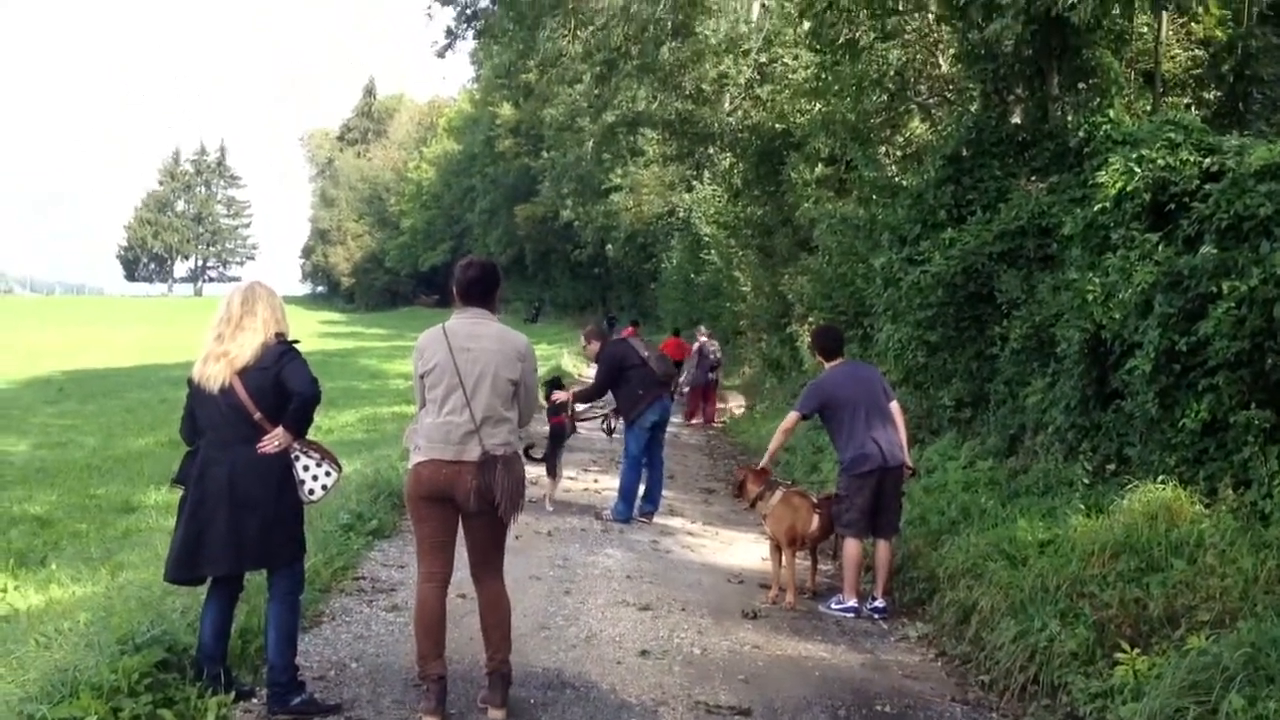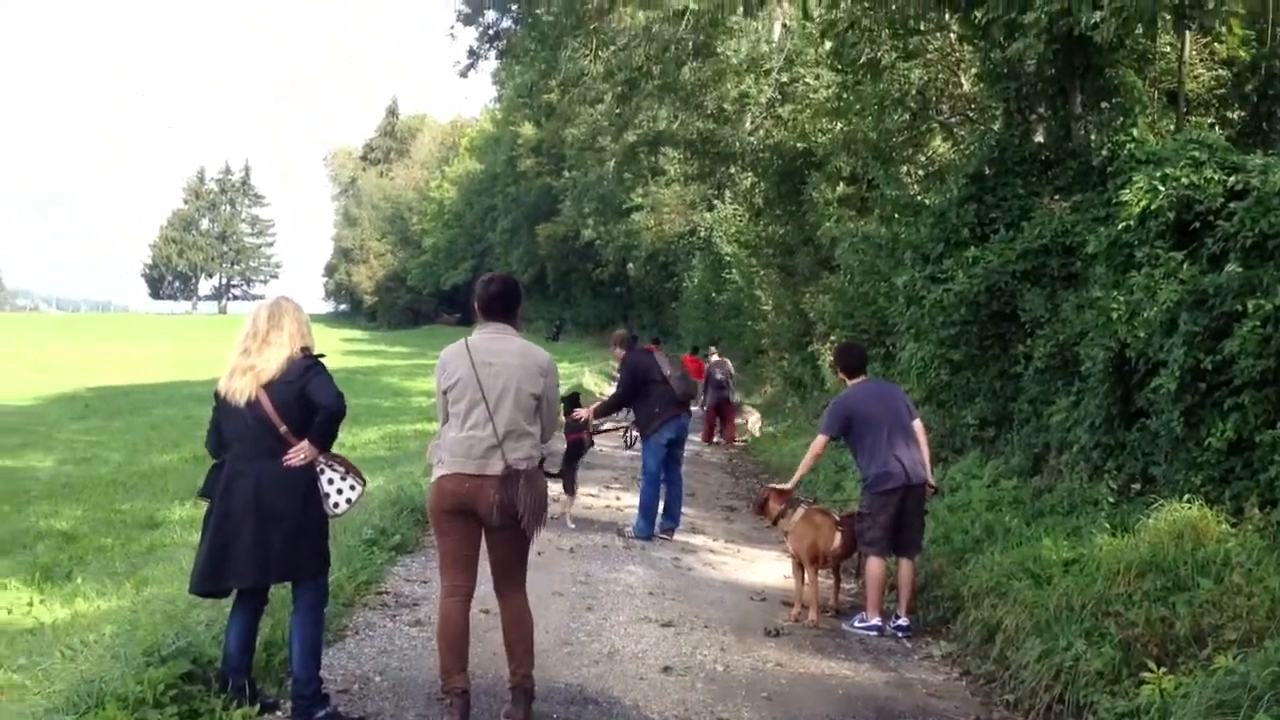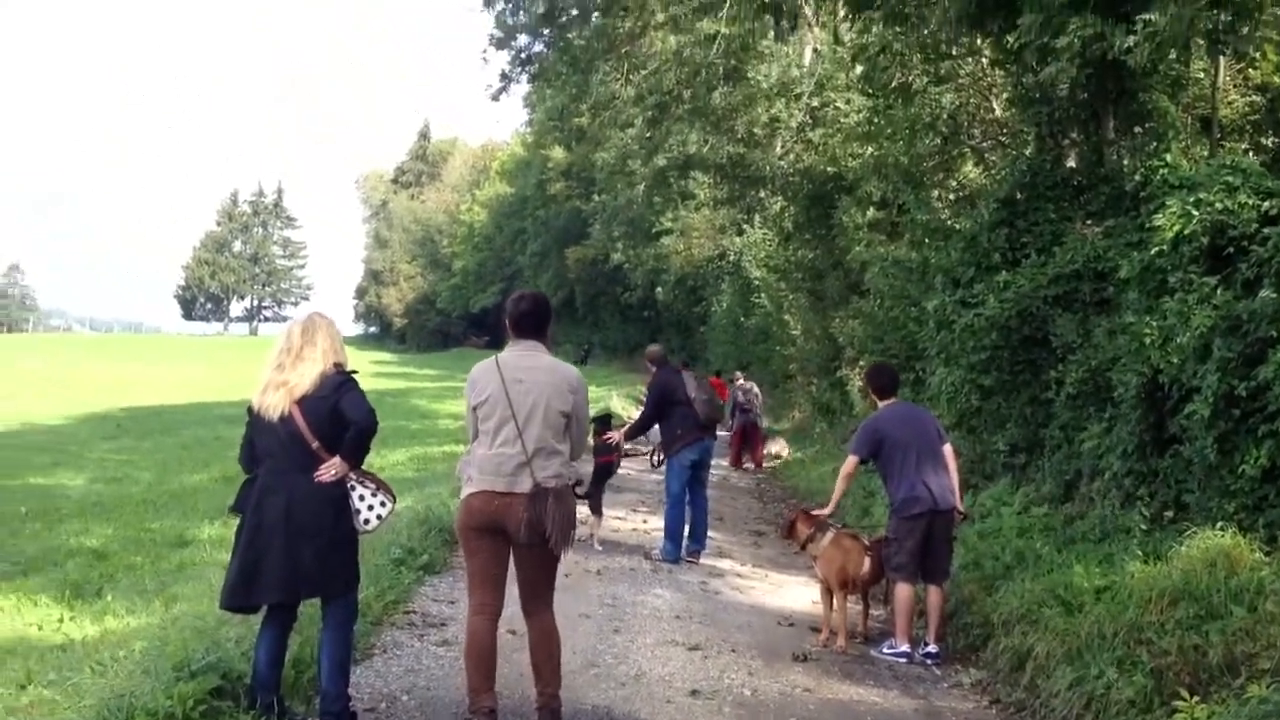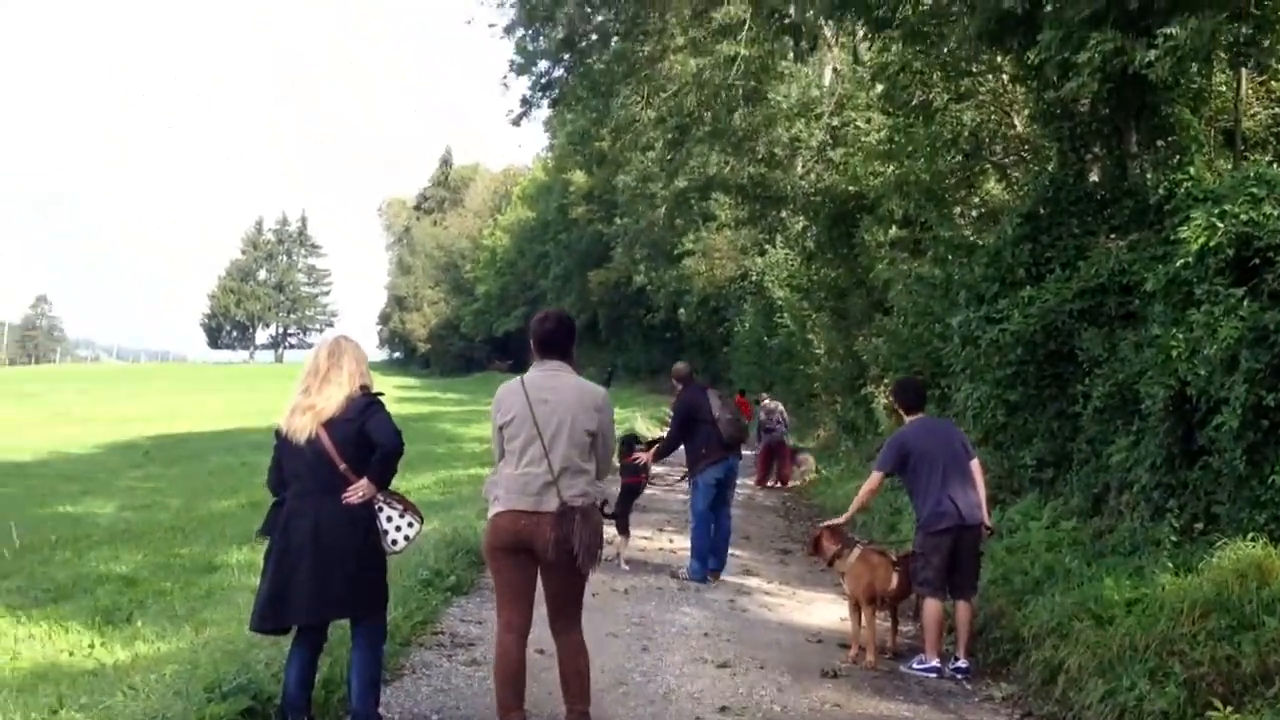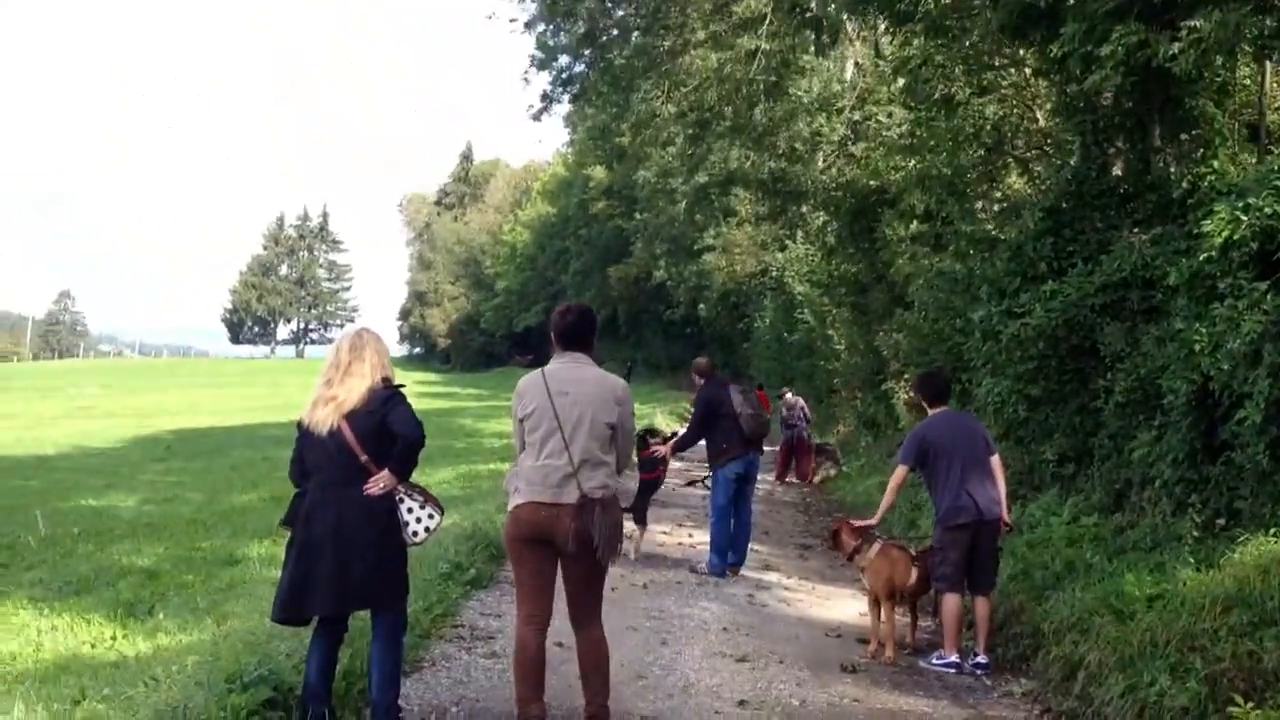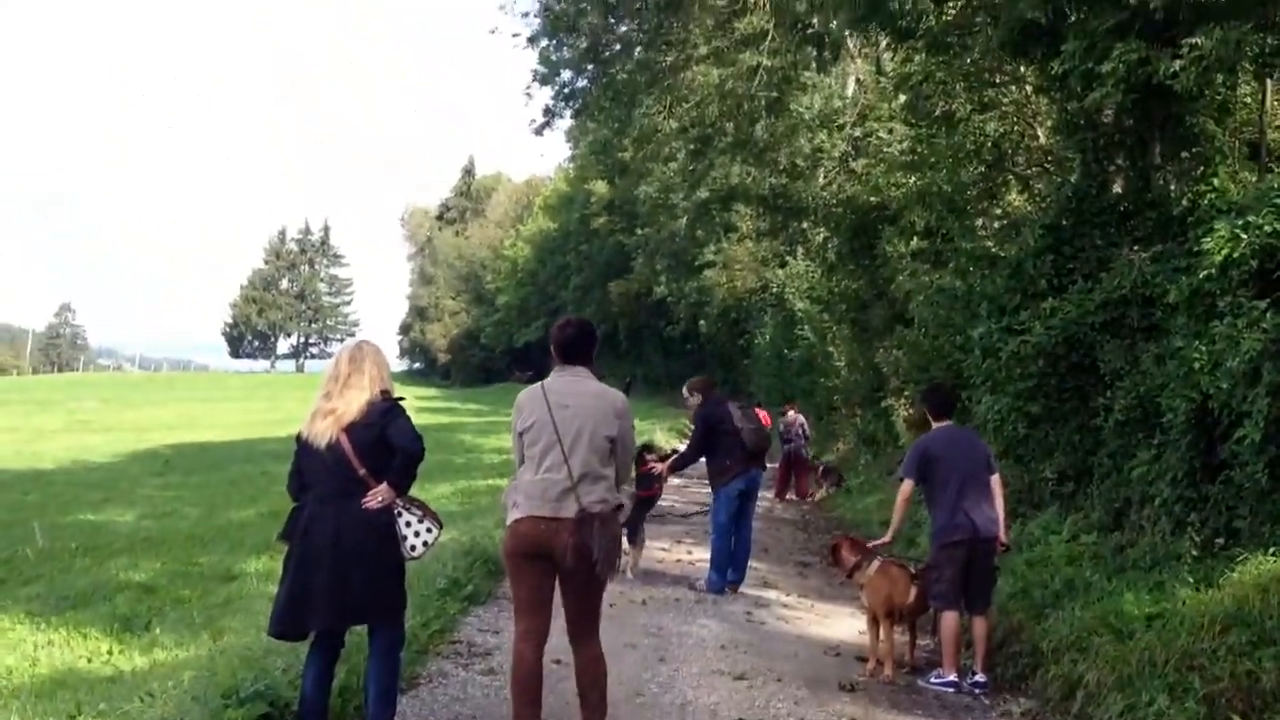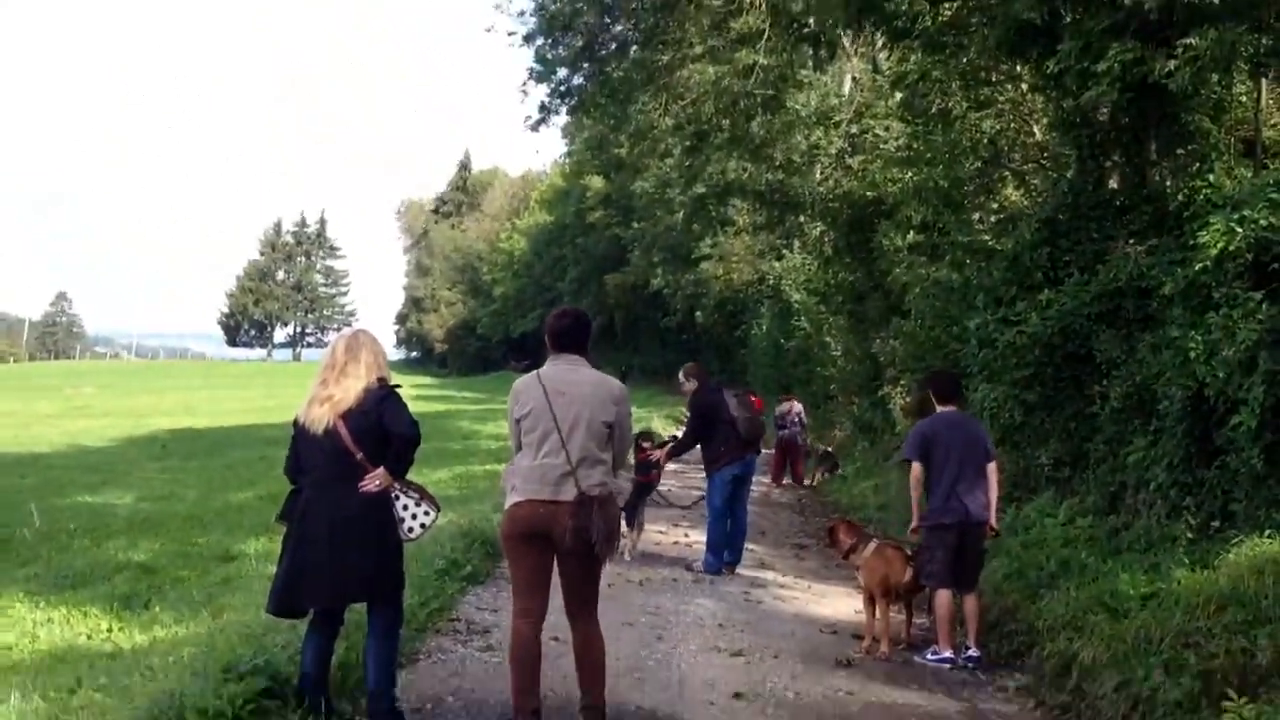
dt=0.3s
person 1, frame 1
left shoulder: (428, 341)
right shoulder: (517, 345)
left elbow: (421, 404)
right elbow: (526, 413)
left hip: (431, 465)
right hip: (491, 469)
left knee: (431, 577)
right knee: (490, 576)
person 1, frame 2
left shoulder: (451, 356)
right shoulder: (539, 360)
left elbow: (443, 419)
right elbow: (548, 428)
left hip: (454, 478)
right hip: (513, 483)
left knee: (454, 590)
right knee: (512, 590)
person 1, frame 3
left shoulder: (481, 373)
right shoulder: (569, 378)
left elbow: (473, 436)
right elbow: (578, 446)
left hip: (483, 497)
right hip: (542, 501)
left knee: (482, 608)
right knee: (539, 609)
person 1, frame 4
left shoulder: (507, 393)
right shoulder: (594, 397)
left elbow: (499, 457)
right elbow: (604, 465)
left hip: (510, 516)
left knee: (511, 627)
right knee: (568, 628)
person 1, frame 5
left shoulder: (528, 385)
right shoulder: (615, 389)
left elbow: (519, 448)
right elbow: (624, 458)
left hip: (530, 508)
right hip: (590, 512)
left knee: (531, 619)
right knee: (588, 621)
person 1, frame 6
left shoulder: (527, 399)
right shoulder: (615, 403)
left elbow: (518, 461)
right elbow: (624, 471)
left hip: (530, 524)
left knee: (528, 634)
right knee: (585, 637)
person 1, frame 7
left shoulder: (524, 387)
right shoulder: (612, 389)
left elbow: (515, 448)
right elbow: (620, 458)
left hip: (527, 507)
left knee: (526, 615)
right knee: (584, 616)
person 2, frame 1
left shoulder: (205, 365)
right shoulder: (278, 355)
left elbow: (189, 431)
right elbow: (307, 391)
right wrist: (290, 431)
left hip: (215, 485)
right hip: (264, 487)
left knee: (224, 581)
right knee: (284, 584)
left ankle: (211, 677)
person 2, frame 2
left shoulder: (232, 378)
right shoulder: (303, 369)
left elbow: (215, 444)
right elbow: (332, 406)
right wrist: (316, 445)
left hip: (240, 498)
right hip: (290, 498)
left knee: (249, 593)
right knee: (308, 596)
person 2, frame 3
left shoulder: (265, 394)
right shoulder: (335, 385)
left elbow: (248, 459)
right elbow: (365, 422)
right wrist: (347, 460)
left hip: (272, 514)
right hip: (320, 514)
left knee: (279, 608)
right knee: (337, 612)
person 2, frame 4
left shoulder: (294, 416)
right shoulder: (362, 407)
left elbow: (277, 482)
right elbow: (391, 443)
right wrist: (374, 482)
left hip: (300, 536)
right hip: (349, 536)
left knee: (309, 629)
right knee: (367, 632)
person 2, frame 5
left shoulder: (316, 409)
right shoulder: (383, 399)
left elbow: (299, 472)
right elbow: (412, 435)
right wrist: (395, 473)
left hip: (321, 527)
right hip: (370, 527)
left knee: (330, 620)
right knee: (387, 623)
person 2, frame 6
left shoulder: (314, 422)
right shoulder: (383, 413)
left elbow: (297, 487)
right elbow: (412, 448)
right wrist: (393, 487)
left hip: (318, 543)
right hip: (368, 542)
left knee: (327, 635)
right knee: (385, 636)
person 2, frame 7
left shoulder: (312, 408)
right shoulder: (380, 398)
left elbow: (293, 469)
right elbow: (408, 432)
right wrist: (390, 472)
left hip: (317, 525)
right hip: (366, 526)
left knee: (326, 613)
right knee: (383, 614)
person 3, frame 1
left shoulder: (820, 385)
right shoulder: (870, 371)
left elbow: (787, 427)
right elbow: (896, 412)
left wrist: (765, 462)
right wrist: (906, 455)
left hip: (860, 464)
right hip: (892, 460)
left knee: (852, 532)
right knee: (884, 534)
left ankle: (849, 600)
right ankle: (879, 600)
person 3, frame 2
left shoulder: (843, 403)
right shoulder: (893, 389)
left elbow: (817, 448)
right elbow: (919, 431)
left wrist: (792, 483)
right wrist: (928, 473)
left hip: (882, 481)
right hip: (914, 478)
left knee: (875, 550)
right knee: (907, 552)
left ankle: (872, 618)
right ankle: (902, 618)
person 3, frame 3
left shoulder: (873, 425)
right shoulder: (923, 414)
left elbow: (848, 470)
right elbow: (950, 455)
left wrist: (830, 507)
right wrist: (957, 499)
left hip: (910, 506)
right hip: (943, 504)
left knee: (904, 576)
right knee: (936, 578)
left ankle: (901, 645)
right ankle: (931, 645)
person 3, frame 4
left shoulder: (900, 439)
right shoulder: (950, 428)
left elbow: (872, 485)
right elbow: (976, 470)
left wrist: (846, 516)
right wrist: (984, 513)
left hip: (936, 521)
right hip: (970, 519)
left knee: (932, 592)
right knee: (963, 593)
left ankle: (930, 660)
right ankle: (961, 660)
person 3, frame 5
left shoulder: (922, 433)
right shoulder: (973, 423)
left elbow: (898, 480)
right elbow: (997, 466)
left wrist: (877, 517)
right wrist: (1004, 509)
left hip: (955, 517)
right hip: (989, 515)
left knee: (950, 587)
right knee: (982, 589)
left ankle: (950, 655)
right ankle: (981, 655)
person 3, frame 6
left shoulder: (923, 445)
right shoulder: (975, 440)
left elbow: (904, 494)
right elbow: (996, 485)
left wrist: (890, 534)
right wrist: (1001, 528)
left hip: (951, 534)
right hip: (985, 532)
left knee: (948, 605)
right knee: (979, 607)
left ankle: (949, 674)
right ankle: (979, 674)
person 3, frame 7
left shoulder: (924, 429)
right shoulder: (977, 427)
left elbow: (916, 477)
right elbow: (992, 473)
left wrist: (916, 517)
right wrist: (992, 514)
left hip: (942, 516)
right hip: (976, 516)
left knee: (941, 585)
right knee: (969, 586)
left ankle: (944, 650)
right ankle: (973, 649)
person 4, frame 1
left shoulder: (609, 353)
right shoulder: (623, 347)
left elbow: (599, 389)
left wrist: (571, 396)
right wrist: (620, 408)
left hip: (644, 407)
right hip: (662, 400)
left knee: (632, 460)
right knee: (654, 458)
left ankle: (622, 512)
right ankle: (647, 510)
person 4, frame 2
left shoulder: (631, 362)
right shoulder: (649, 358)
left elbow: (621, 398)
left wrist: (593, 412)
right wrist: (637, 418)
left hip: (661, 423)
right hip: (680, 417)
left knee: (650, 477)
right knee: (673, 474)
left ankle: (643, 529)
right ankle: (668, 527)
person 4, frame 3
left shoulder: (659, 381)
right shoulder: (685, 376)
left elbow: (649, 417)
left wrist: (625, 434)
left hip: (684, 444)
right hip: (705, 439)
left knee: (675, 499)
right knee: (698, 496)
left ankle: (670, 552)
right ankle: (694, 549)
person 4, frame 4
left shoulder: (684, 400)
right shoulder: (712, 395)
left elbow: (676, 436)
left wrist: (653, 455)
left hip: (708, 463)
right hip: (730, 458)
left knee: (701, 518)
right knee: (722, 515)
left ankle: (697, 570)
right ankle: (715, 568)
person 4, frame 5
left shoulder: (706, 394)
right shoulder: (733, 390)
left elbow: (696, 431)
left wrist: (672, 448)
left hip: (729, 458)
right hip: (751, 454)
left knee: (720, 512)
right knee: (742, 510)
left ankle: (717, 565)
right ankle: (734, 562)
person 4, frame 6
left shoulder: (705, 413)
right shoulder: (726, 407)
left elbow: (696, 449)
left wrist: (670, 467)
right wrist: (677, 460)
left hip: (731, 474)
right hip: (753, 469)
left knee: (721, 529)
right knee: (743, 527)
left ankle: (715, 582)
right ankle: (734, 580)
person 4, frame 7
left shoulder: (700, 399)
right shoulder: (720, 394)
left elbow: (692, 436)
left wrist: (668, 453)
right wrist: (674, 448)
left hip: (725, 460)
right hip: (747, 455)
left knee: (717, 512)
right knee: (738, 511)
left ankle: (713, 563)
right ankle: (731, 561)
